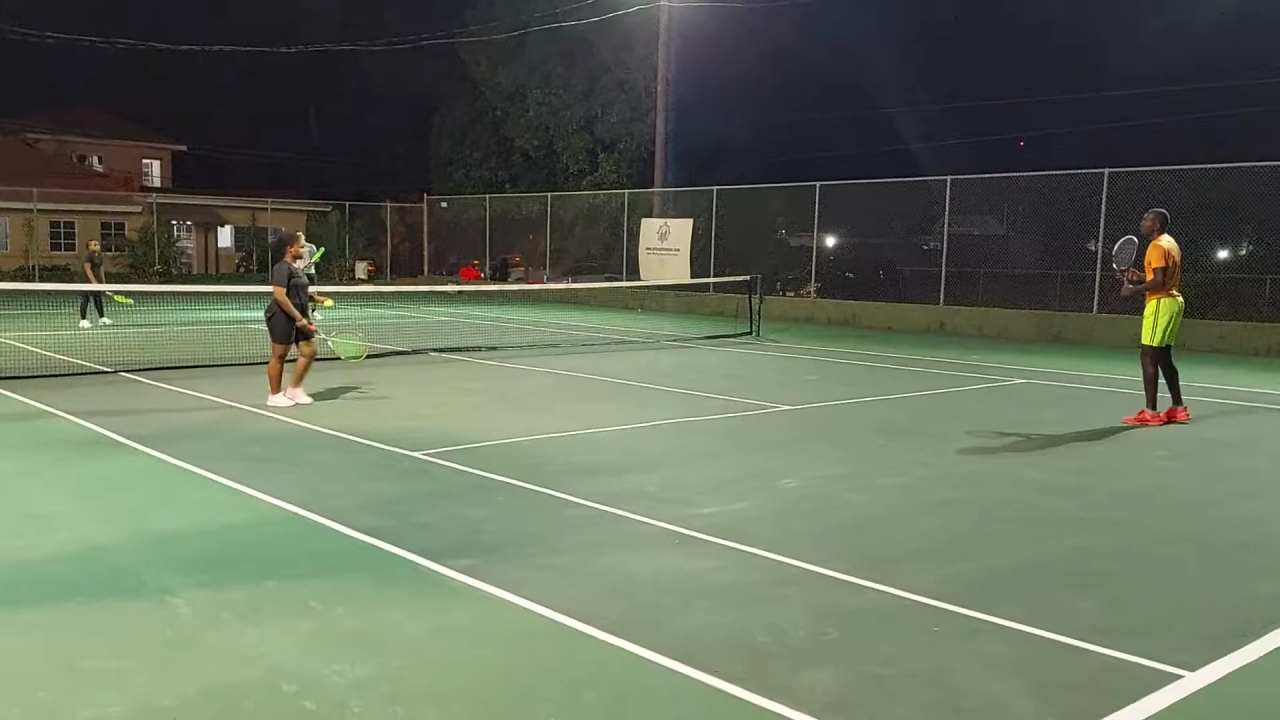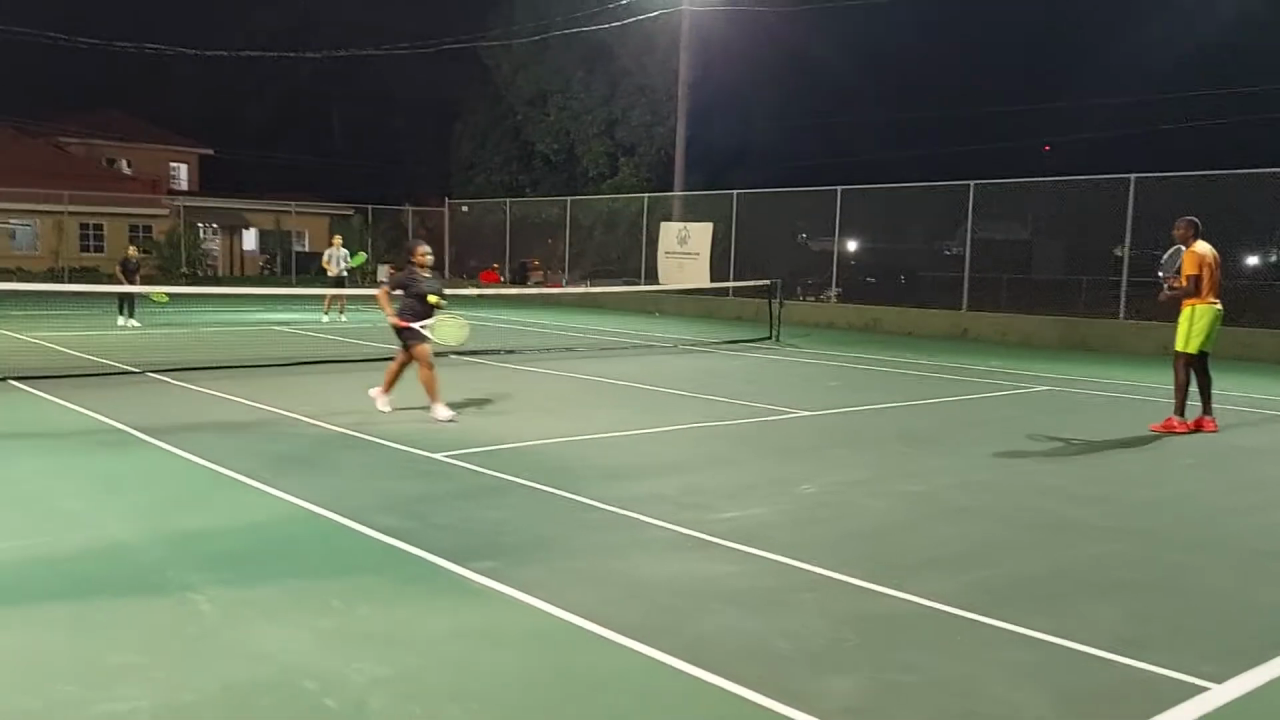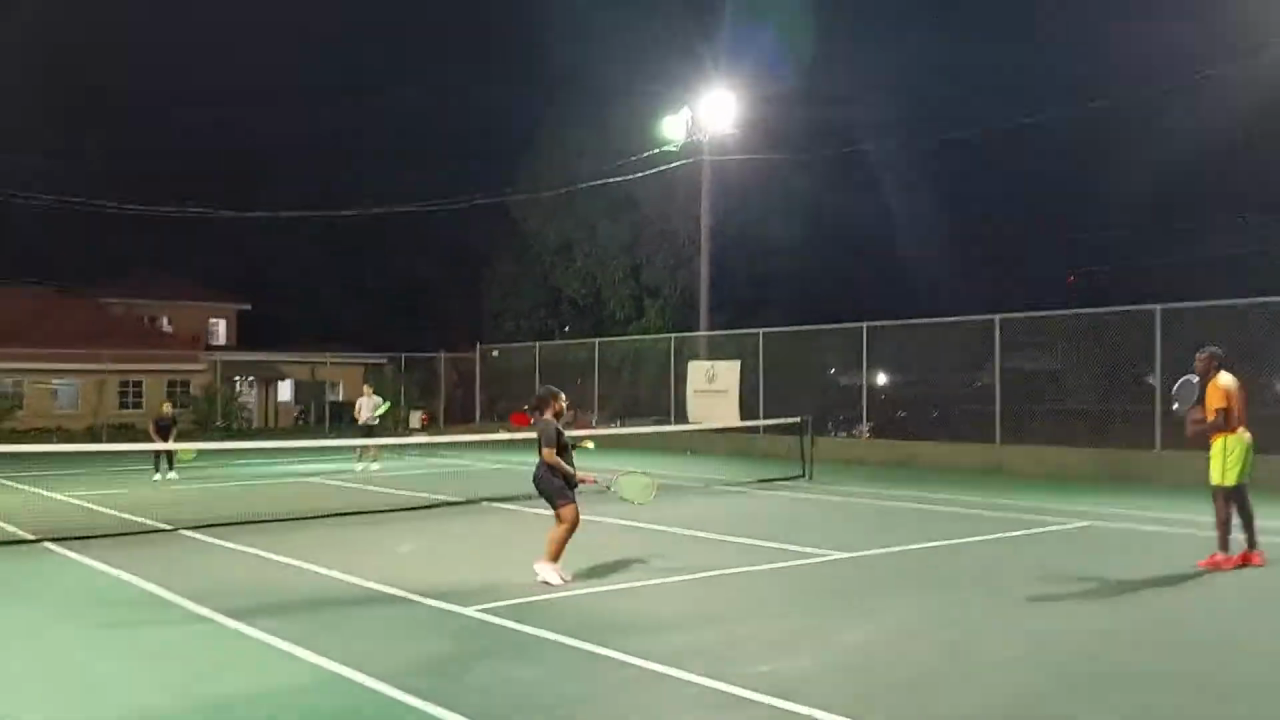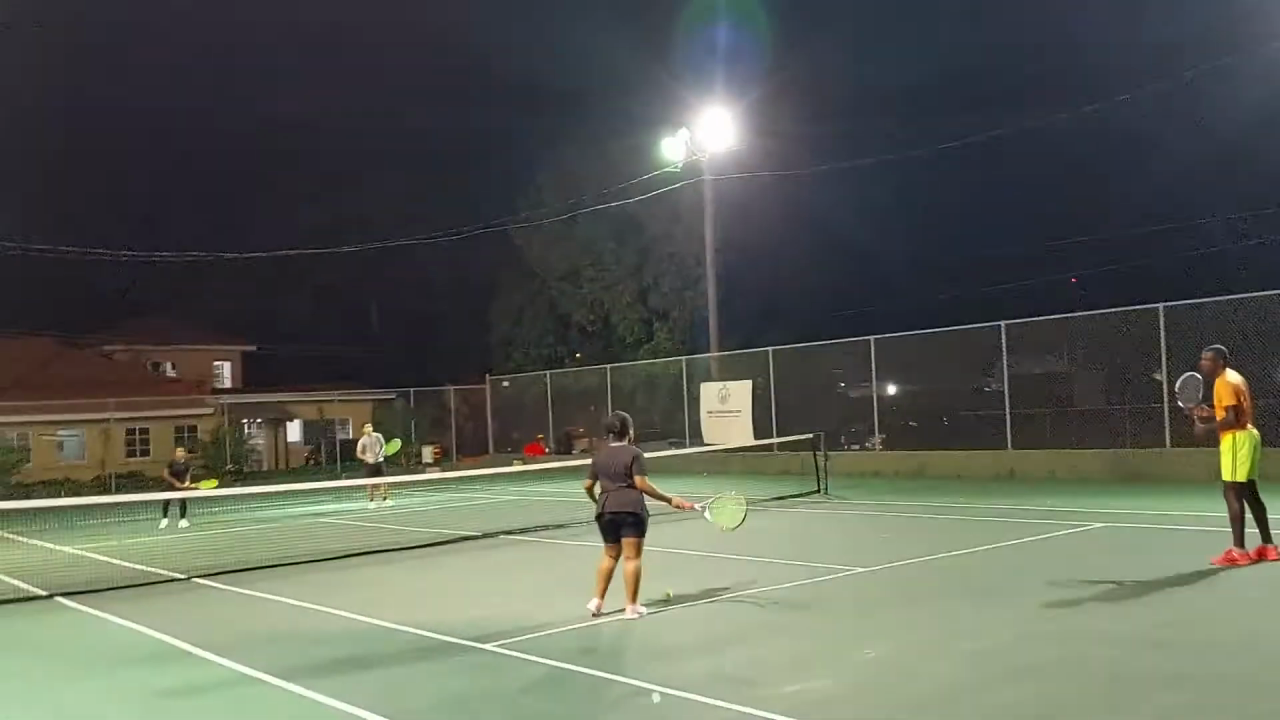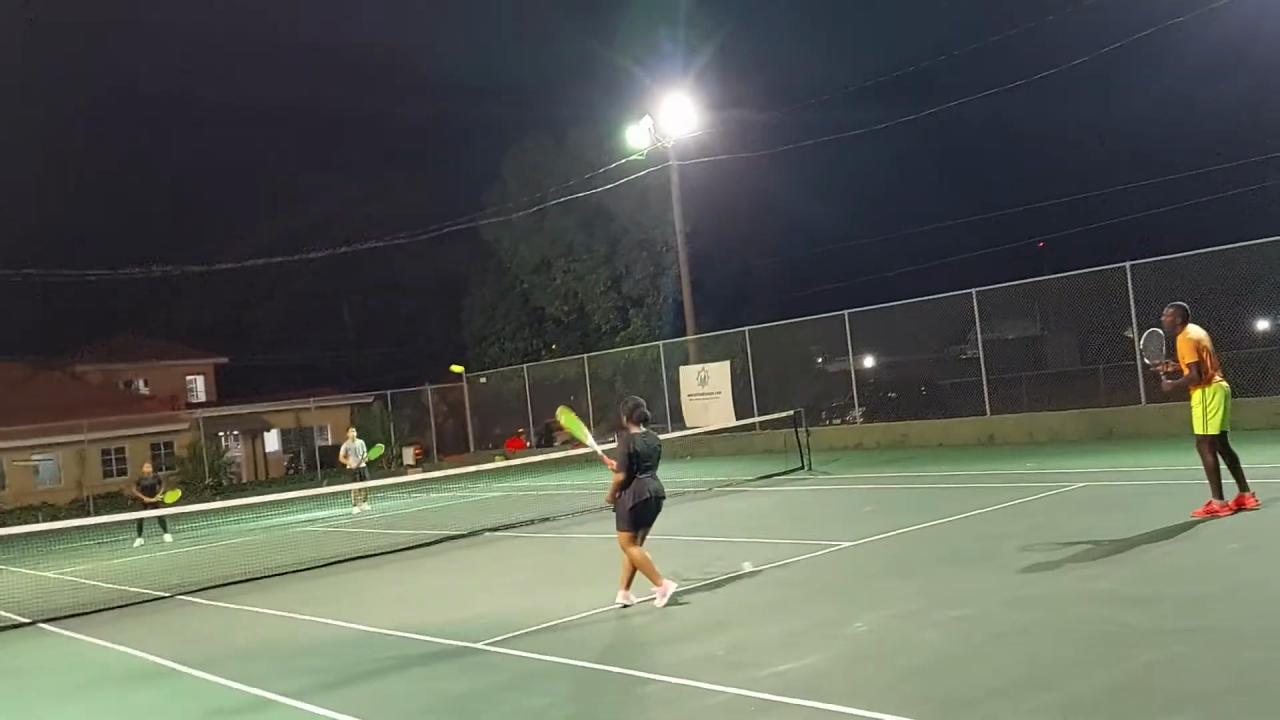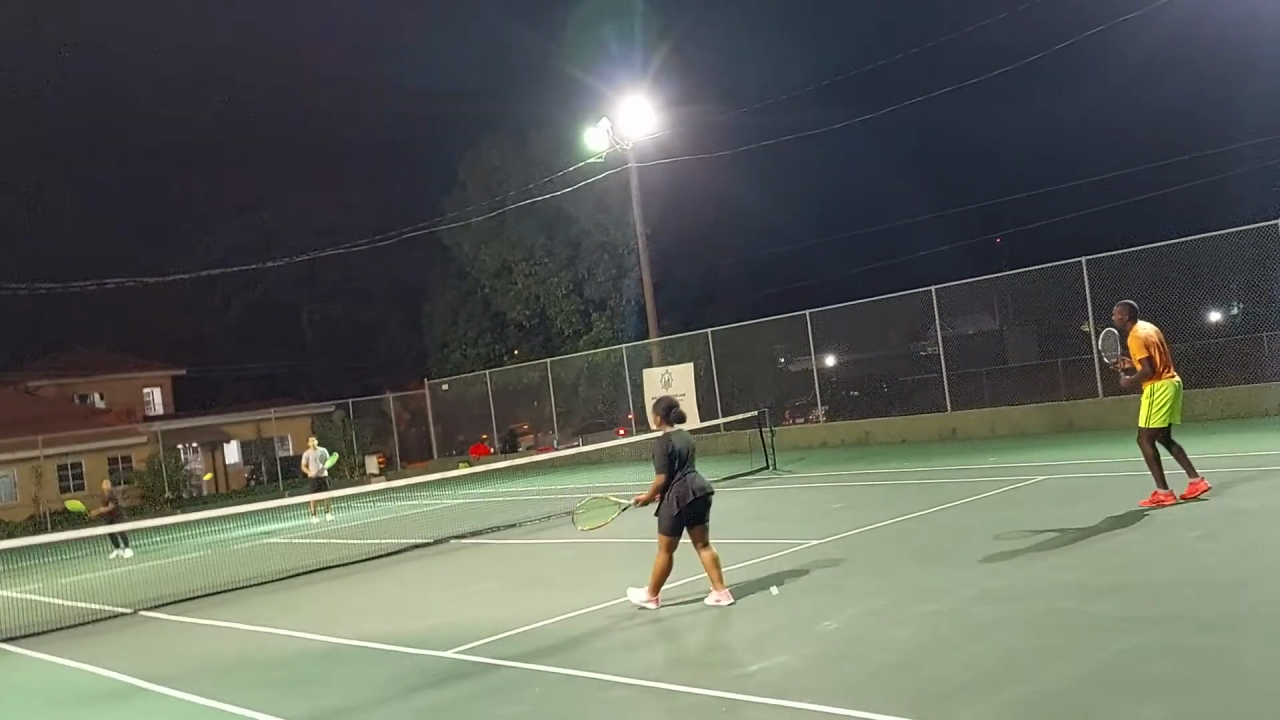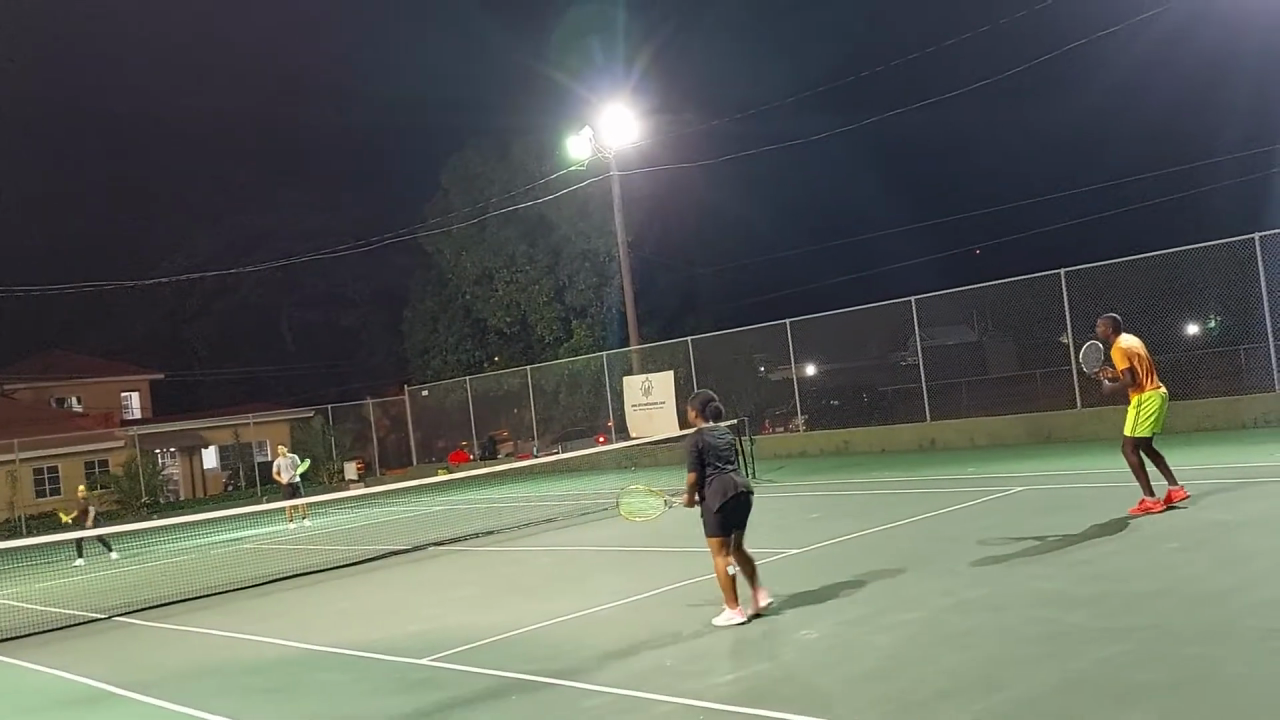
dt=0.7s
person 1, frame 1
left shoulder: (1157, 246)
right shoulder: (1170, 243)
left elbow: (1160, 281)
left wrist: (1134, 290)
right wrist: (1141, 277)
left hip: (1161, 304)
right hip: (1171, 302)
left knee: (1148, 356)
right knee: (1163, 357)
left ankle: (1151, 412)
right ankle: (1178, 408)
person 1, frame 2
left shoulder: (1192, 253)
right shoulder: (1210, 251)
left elbow: (1192, 289)
left wrist: (1170, 295)
right wrist: (1181, 285)
left hip: (1197, 310)
right hip: (1211, 308)
left knee: (1181, 362)
right knee: (1200, 363)
left ankle: (1178, 419)
right ankle: (1207, 418)
person 1, frame 3
left shoulder: (1216, 384)
right shoulder: (1229, 380)
left elbow: (1221, 422)
left wrist: (1197, 430)
right wrist: (1204, 416)
left hip: (1227, 442)
right hip: (1239, 439)
left knee: (1221, 496)
right knee: (1238, 495)
left ankle: (1223, 554)
right ankle: (1252, 551)
person 1, frame 4
left shoulder: (1224, 382)
right shoulder: (1233, 378)
left elbow: (1233, 419)
left wrist: (1207, 428)
right wrist: (1211, 413)
left hip: (1237, 439)
right hip: (1246, 436)
left knee: (1232, 493)
right knee: (1249, 492)
left ankle: (1239, 551)
right ankle: (1268, 546)
person 1, frame 5
left shoulder: (1186, 339)
right shoulder: (1196, 331)
left elbow: (1196, 376)
left wrist: (1173, 385)
right wrist: (1177, 367)
left hip: (1207, 393)
right hip: (1218, 388)
left knee: (1205, 446)
right knee: (1221, 445)
left ankle: (1218, 502)
right ankle: (1245, 494)
person 1, frame 6
left shoulder: (1135, 336)
right shoulder: (1149, 328)
left elbow: (1148, 371)
left wrist: (1130, 381)
right wrist: (1132, 364)
left hip: (1158, 388)
right hip: (1171, 383)
left knee: (1145, 440)
right knee: (1164, 437)
left ankle: (1163, 492)
right ankle: (1196, 480)
person 1, frame 7
left shoulder: (1119, 348)
right shoulder: (1131, 340)
left elbow: (1130, 381)
left wrist: (1111, 388)
right wrist: (1114, 374)
left hip: (1145, 398)
right hip: (1156, 394)
left knee: (1129, 448)
right knee: (1144, 445)
left ankle: (1151, 500)
right ankle: (1175, 488)
person 2, frame 1
left shoulder: (296, 267)
right shoulder: (282, 268)
right elbow: (279, 296)
left wrist: (316, 298)
right wrist: (298, 318)
left hip: (299, 317)
right hip: (282, 316)
left knee: (308, 352)
right knee: (280, 356)
left ankle: (294, 390)
right ankle: (275, 395)
person 2, frame 2
left shoulder: (435, 278)
right shoulder: (406, 275)
left elbow: (442, 303)
right elbow: (382, 292)
left wrist: (438, 302)
right wrist: (390, 315)
right hip: (407, 323)
left knee: (402, 361)
right knee: (427, 361)
left ankle: (381, 392)
right ankle: (436, 405)
person 2, frame 3
left shoulder: (550, 424)
right shoulder: (549, 426)
right elbow: (549, 456)
right wrist: (574, 474)
left hip: (559, 479)
right hip: (551, 478)
left knee: (569, 522)
right knee: (568, 520)
left ankle: (552, 566)
right ankle: (544, 563)
person 2, frame 4
left shoulder: (600, 455)
right shoulder: (634, 453)
left elbow: (588, 485)
right elbow: (642, 484)
left wrist: (597, 502)
right wrist: (670, 500)
left hip: (606, 509)
right hip: (631, 508)
left knee: (610, 555)
right knee: (632, 557)
left ankle: (598, 600)
right ankle: (632, 606)
person 2, frame 5
left shoulder: (626, 441)
right shoulder: (654, 438)
left elbow: (622, 477)
left wrist: (612, 494)
right wrist: (619, 466)
left hip: (634, 496)
right hip: (654, 493)
left knee: (629, 545)
right knee: (634, 543)
left ankle: (662, 585)
right ankle: (624, 592)
person 2, frame 6
left shoulder: (663, 442)
right shoulder: (686, 436)
left elbow: (662, 479)
left wrist: (648, 497)
right wrist: (657, 494)
left hip: (679, 498)
right hip: (700, 492)
left knee: (665, 550)
right knee: (703, 545)
left ankle: (650, 595)
right ankle: (721, 592)
person 2, frame 7
left shoulder: (696, 438)
right shoulder: (725, 432)
left elbow: (693, 476)
left wrist: (690, 498)
right wrist: (700, 495)
left hip: (719, 496)
right hip: (741, 490)
left knee: (721, 554)
right knee: (736, 548)
left ankle: (734, 610)
right ankle: (760, 595)
